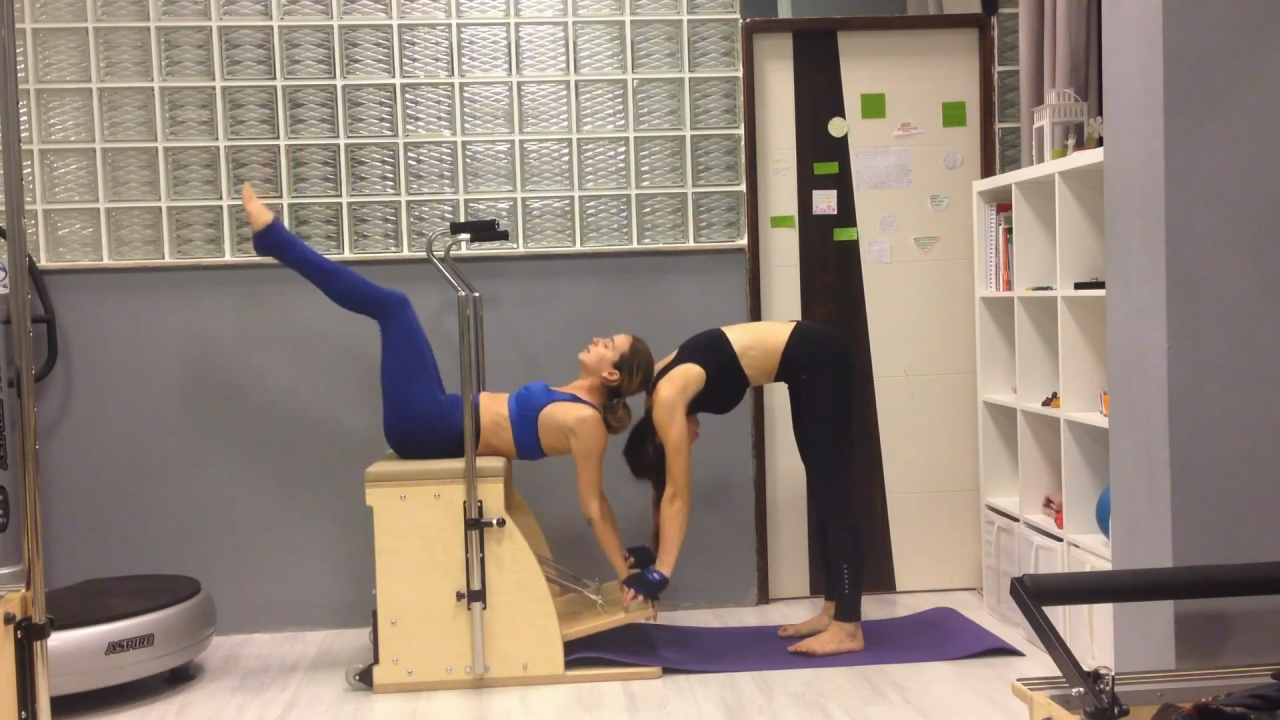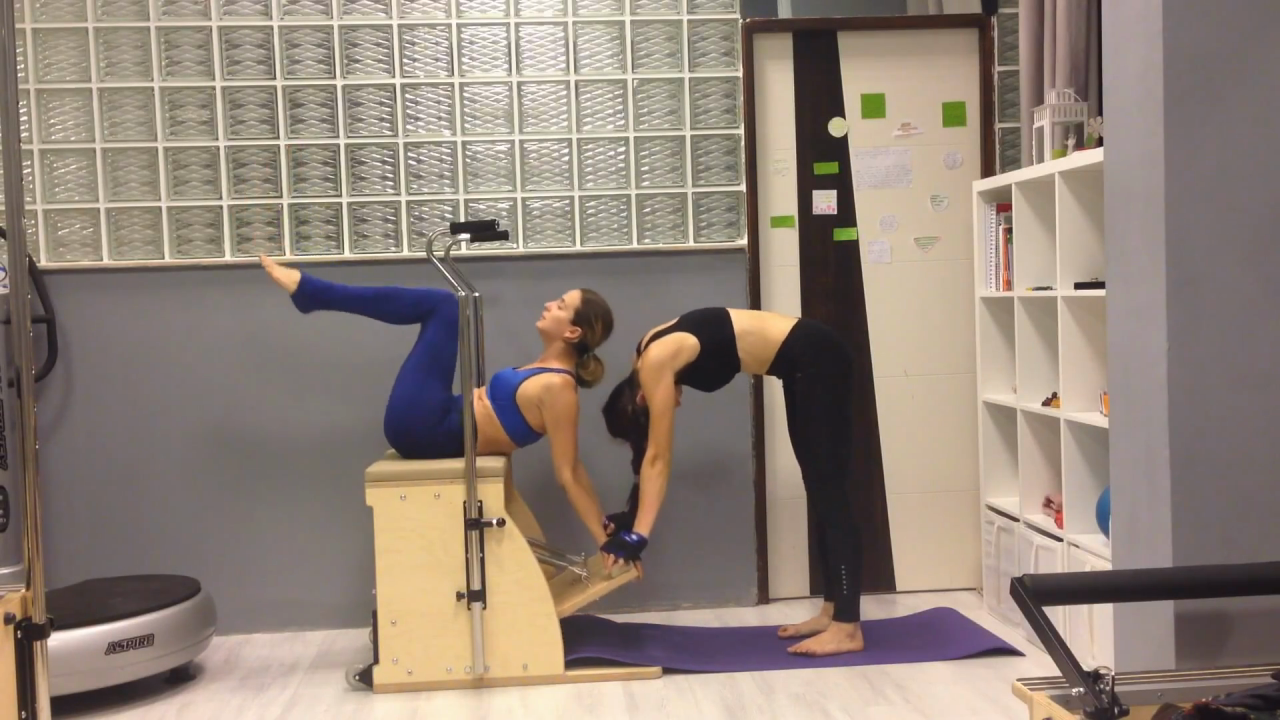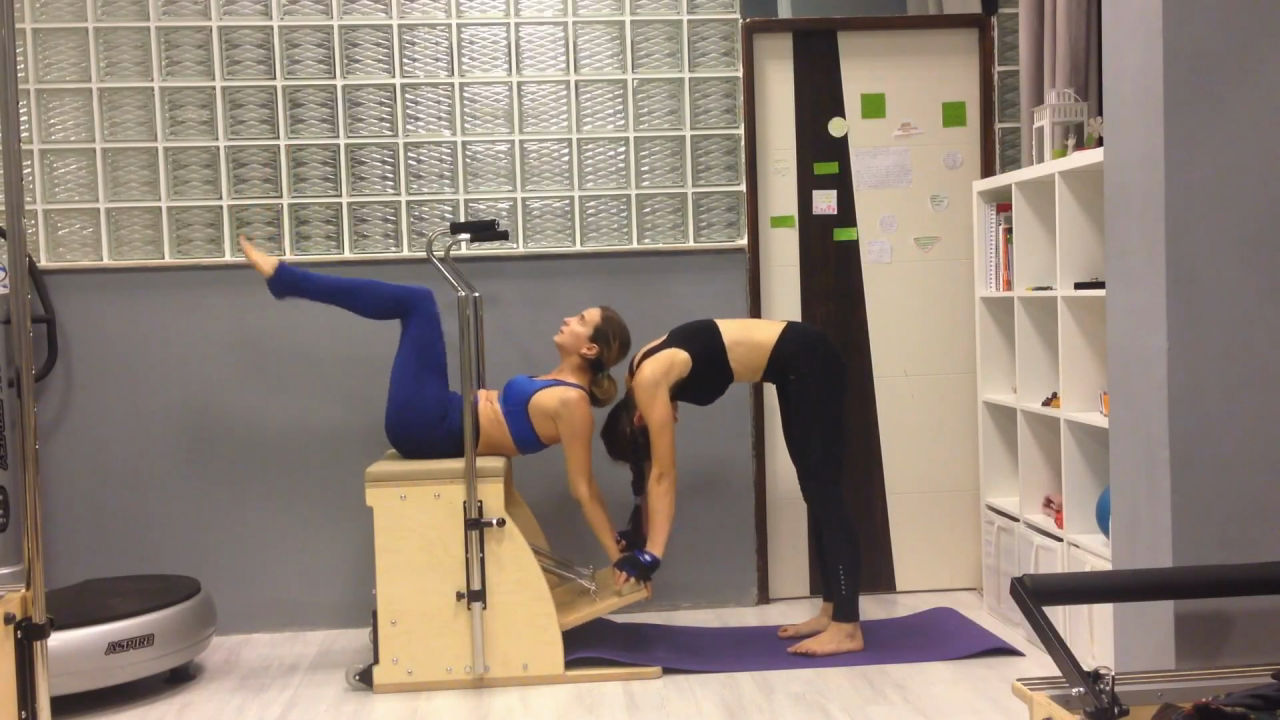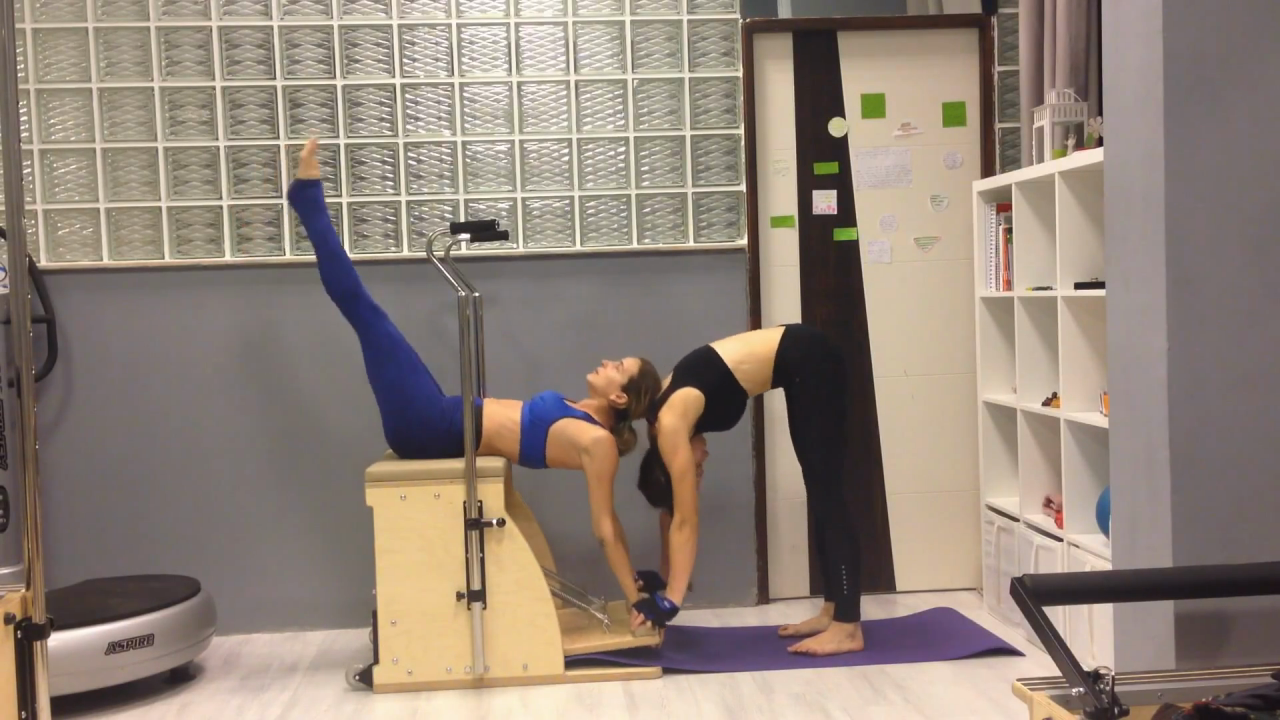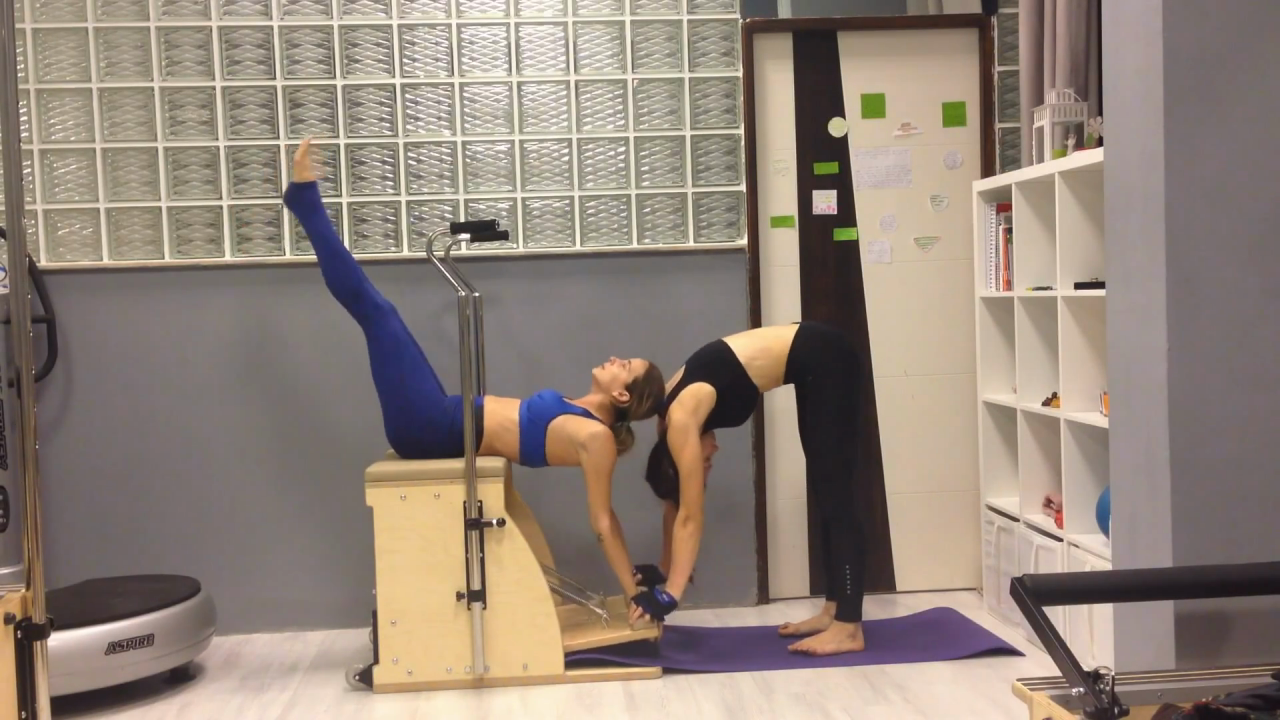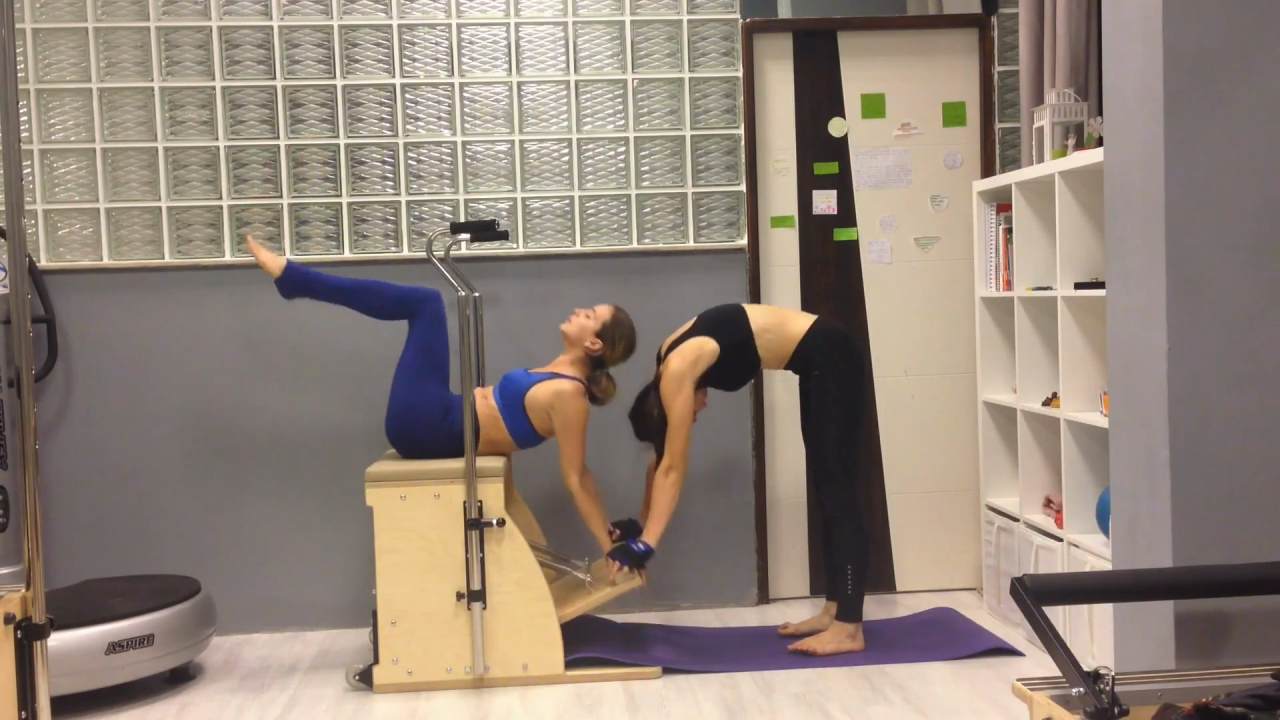
dt=0.5s
person 1, frame 1
left shoulder: (586, 421)
right shoulder: (573, 402)
left elbow: (595, 507)
left wrist: (628, 574)
left hip: (426, 430)
right hip: (439, 423)
left knee: (394, 307)
right knee: (393, 309)
left ankle: (274, 235)
right ankle: (274, 236)
person 1, frame 2
left shoulder: (558, 388)
right shoulder: (550, 370)
left elbow: (569, 474)
left wrist: (606, 542)
left hip: (423, 430)
right hip: (431, 428)
left knee: (442, 305)
right knee: (442, 305)
left ankle: (306, 288)
right ankle: (308, 289)
person 1, frame 3
left shoulder: (572, 404)
right shoulder: (562, 384)
left elbow: (583, 489)
left wrist: (617, 557)
left hip: (428, 432)
right hip: (439, 424)
left knee: (420, 304)
right knee: (419, 302)
left ankle: (285, 275)
right ankle: (285, 275)
person 1, frame 4
left shoulder: (597, 440)
right shoulder: (583, 418)
left elbow: (606, 529)
left wrist: (636, 598)
left hip: (431, 430)
right hip: (443, 423)
left knee: (367, 315)
right knee: (367, 314)
left ankle: (309, 195)
person 1, frame 5
left shoulder: (597, 437)
right shoulder: (582, 415)
left elbow: (604, 522)
left wrist: (636, 592)
left hip: (429, 430)
right hip: (441, 423)
left knee: (375, 313)
right knee: (378, 312)
left ankle: (306, 196)
person 1, frame 6
left shoulder: (569, 396)
right shoulder: (561, 376)
left elbow: (576, 479)
left wrist: (610, 547)
left hip: (427, 430)
right hip: (438, 425)
left knee: (426, 305)
right knee: (428, 302)
left ankle: (291, 275)
right ankle: (293, 275)
person 2, frame 1
left shoulder: (667, 398)
right shoulder: (663, 390)
left elbow: (677, 495)
right elbow: (669, 490)
left wrist: (658, 572)
right wrist: (653, 554)
left hip: (820, 361)
right hip: (808, 363)
left knee: (830, 493)
right knee: (822, 492)
left ankle: (848, 628)
right ankle: (833, 612)
person 2, frame 2
left shoulder: (656, 362)
right shoulder: (652, 354)
left elbow: (657, 458)
right elbow: (654, 455)
left wrist: (637, 534)
right wrist: (632, 517)
left hip: (817, 360)
right hip: (805, 363)
left knee: (828, 494)
right knee: (821, 493)
left ankle: (847, 629)
right ankle: (833, 612)
person 2, frame 3
left shoulder: (650, 380)
right shoulder: (644, 372)
left elbow: (663, 476)
right elbow: (654, 471)
left wrist: (651, 554)
right wrist: (641, 533)
left hip: (809, 361)
right hip: (797, 364)
left knee: (823, 494)
right knee: (816, 493)
left ankle: (847, 628)
right ankle: (832, 613)
person 2, frame 4
left shoulder: (671, 426)
right shoulder: (664, 419)
left elbow: (685, 521)
right elbow: (674, 515)
left wrist: (670, 600)
right wrist: (663, 583)
left hip: (811, 362)
right hip: (801, 363)
left knee: (825, 495)
right knee: (820, 494)
left ankle: (848, 628)
right ankle: (834, 612)
person 2, frame 5
left shoulder: (681, 421)
right shoulder: (673, 416)
left elbow: (690, 518)
right elbow: (675, 507)
left wrist: (668, 593)
right wrist: (662, 574)
left hip: (827, 360)
right hip: (814, 362)
left knee: (834, 494)
right knee: (824, 490)
left ankle: (849, 628)
right ankle: (835, 611)
person 2, frame 6
left shoulder: (677, 370)
right shoulder: (671, 363)
left elbow: (672, 468)
right elbow: (661, 457)
left wrist: (644, 544)
right wrist: (641, 527)
left hip: (832, 357)
right hip: (819, 360)
left knee: (836, 492)
right knee: (825, 490)
left ankle: (849, 628)
right ankle: (835, 611)
